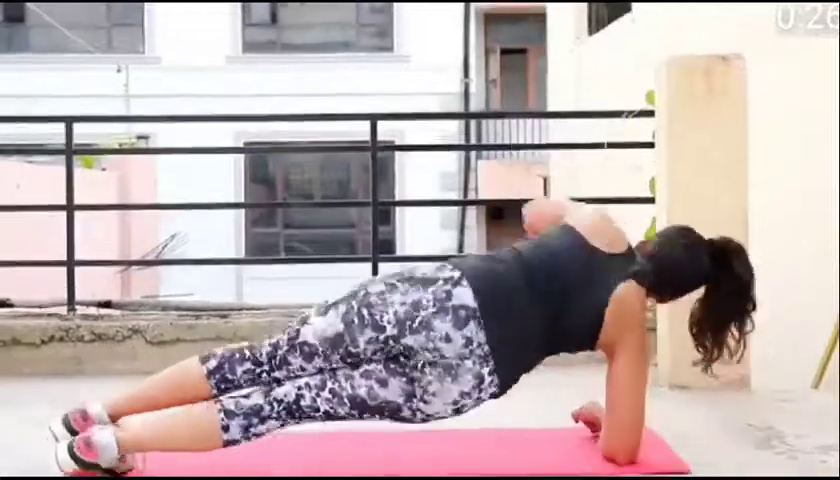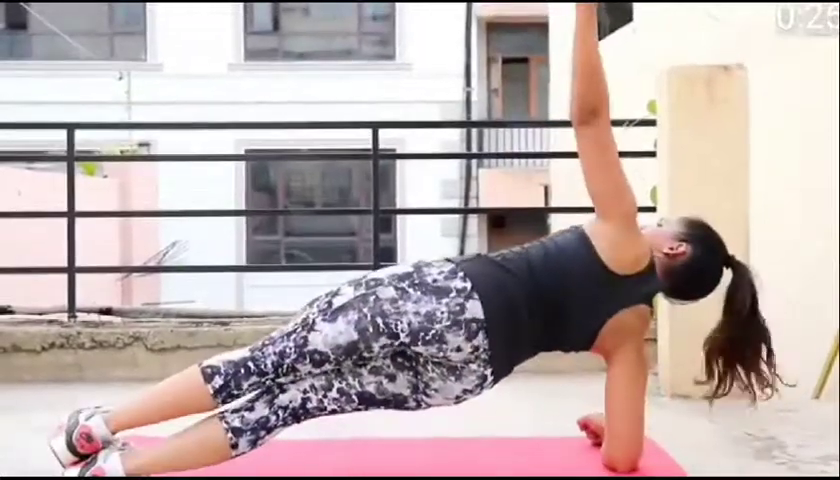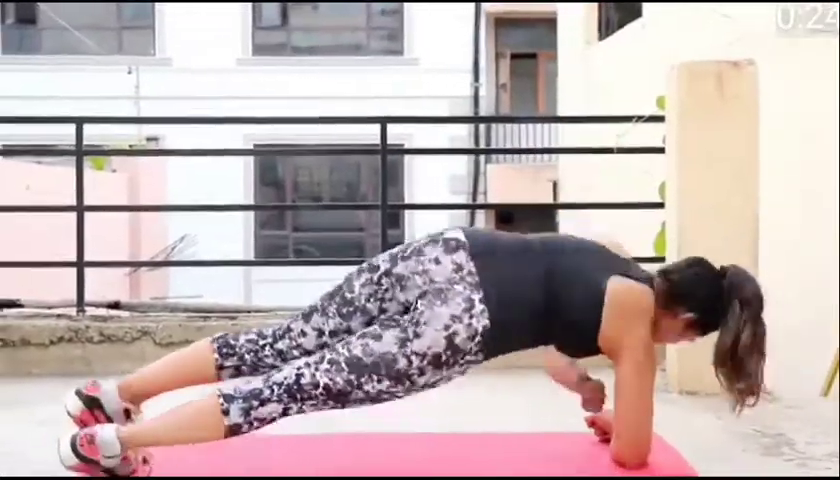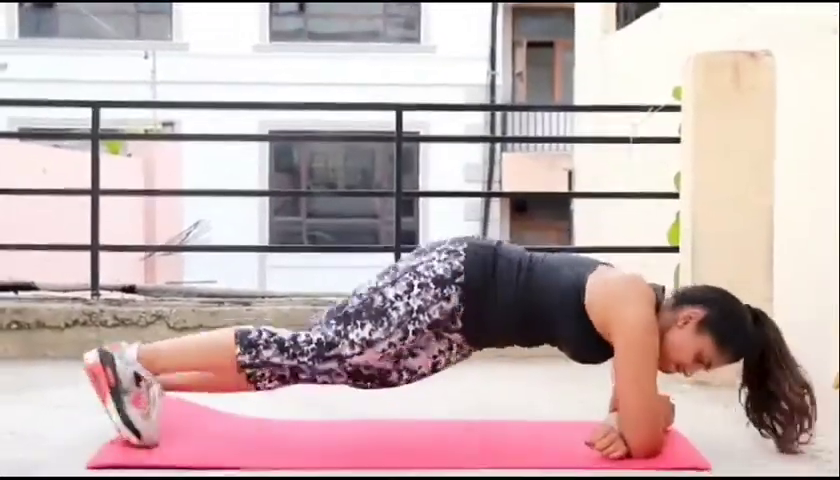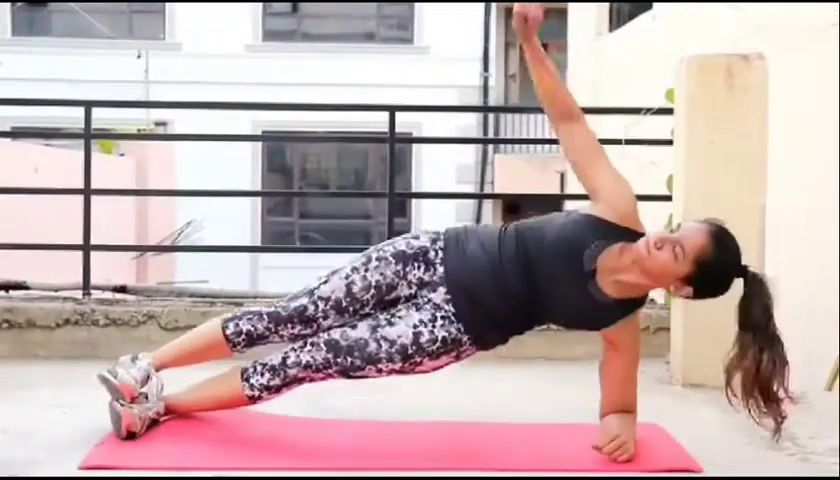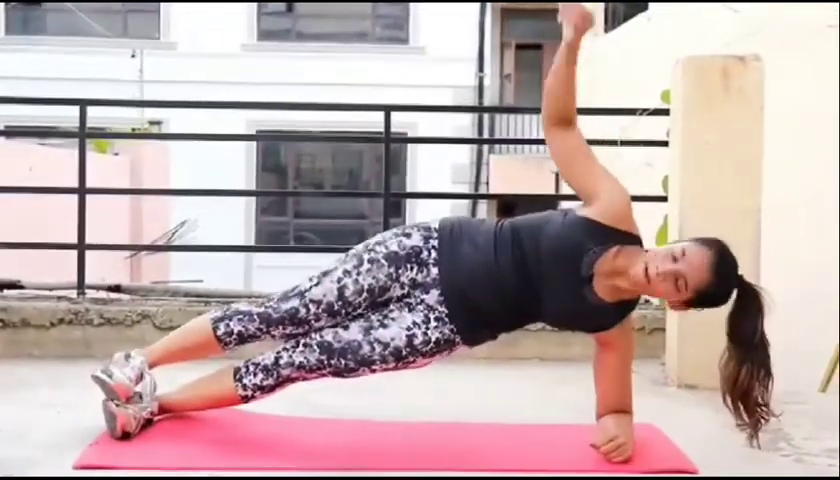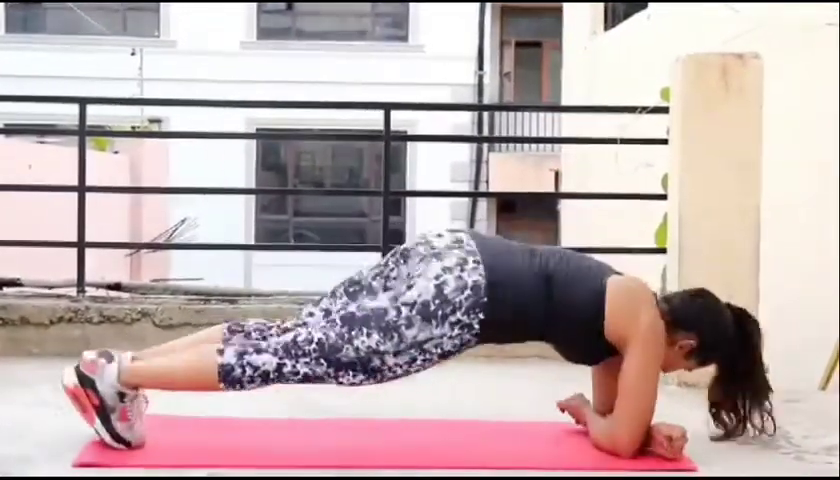
dt=0.7s
person 1, frame 1
left shoulder: (598, 226)
right shoulder: (632, 316)
left elbow: (532, 214)
right wrist: (600, 416)
left hip: (433, 291)
right hip: (458, 370)
left knee: (263, 365)
right knee: (288, 400)
left ankle: (100, 414)
person 1, frame 2
left shoulder: (620, 230)
right shoulder: (629, 333)
left elbow: (589, 116)
left hip: (438, 298)
right hip: (463, 365)
left knee: (261, 368)
right knee: (284, 406)
person 1, frame 3
left shoulder: (609, 252)
right shoulder: (639, 329)
left wrist: (568, 370)
right wrist: (613, 422)
left hip: (443, 254)
right hip: (458, 317)
left knee: (275, 347)
right knee: (298, 386)
left ankle: (114, 394)
person 1, frame 4
left shoulder: (643, 321)
right shoulder: (636, 309)
left elbow: (629, 418)
right elbow: (643, 432)
left wrist: (624, 421)
right wrist: (649, 418)
left hip: (465, 327)
right hip: (452, 277)
left knee: (330, 369)
right knee: (313, 349)
left ankle: (160, 381)
right ankle: (137, 361)
person 1, frame 5
left shoulder: (623, 320)
right shoulder: (618, 211)
left elbow: (619, 400)
right elbow: (566, 116)
left wrist: (619, 425)
left hip: (453, 325)
right hip: (436, 255)
left knee: (310, 356)
right knee: (292, 318)
left ankle: (158, 404)
right ankle: (149, 376)
person 1, frame 6
left shoulder: (615, 314)
right shoulder: (615, 200)
left elbow: (613, 395)
right elbow: (557, 119)
left wrist: (617, 421)
left hip: (447, 317)
right hip: (421, 246)
left knee: (308, 355)
right knee: (285, 310)
left ankle: (148, 402)
right ankle: (140, 396)
person 1, frame 7
left shoulder: (623, 306)
right shoulder: (646, 323)
left elbow: (614, 425)
right elbow: (616, 437)
left wrist: (650, 430)
right wrist: (585, 413)
left hip: (448, 256)
right hip: (458, 290)
left knee: (287, 337)
right knee: (297, 357)
left ankle: (120, 365)
right ankle: (114, 380)
